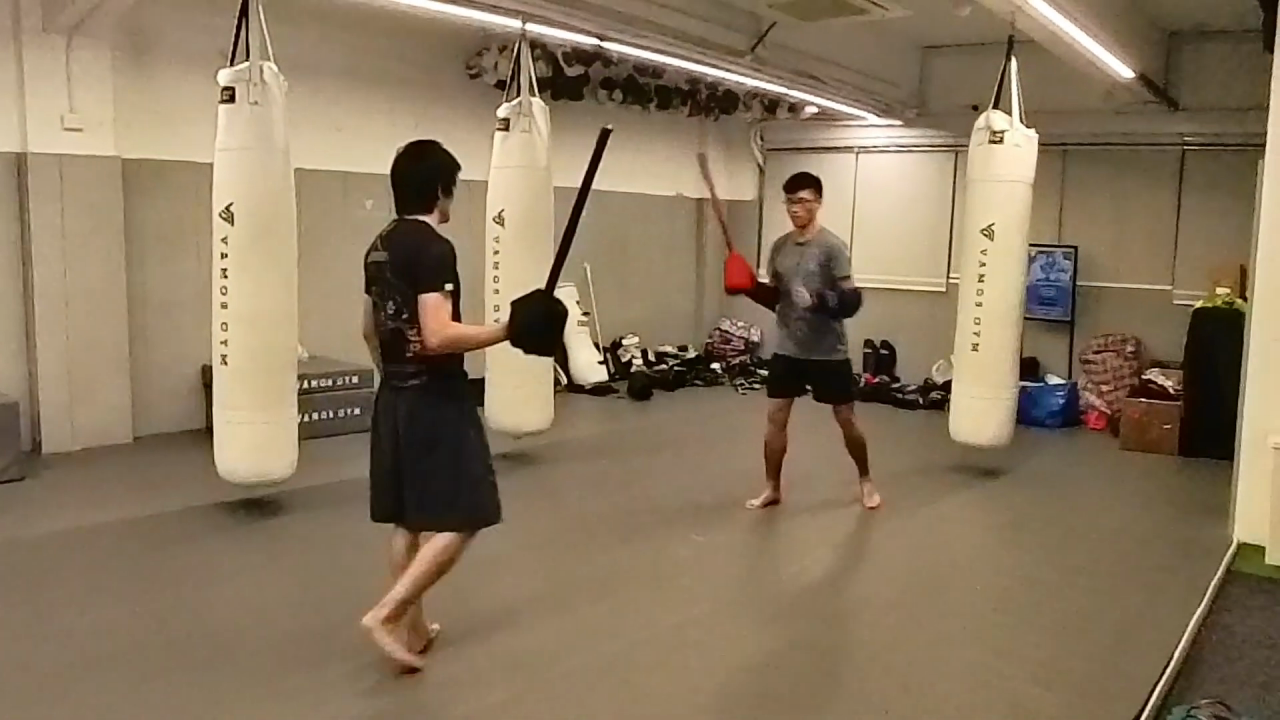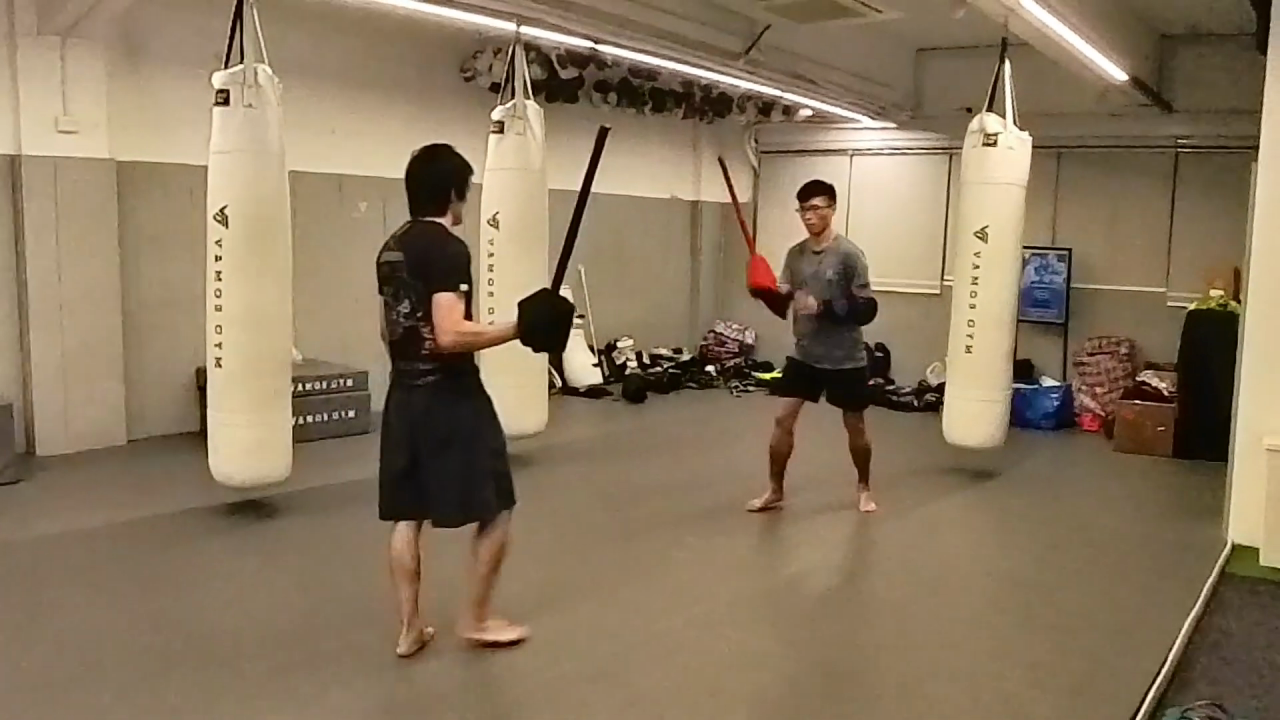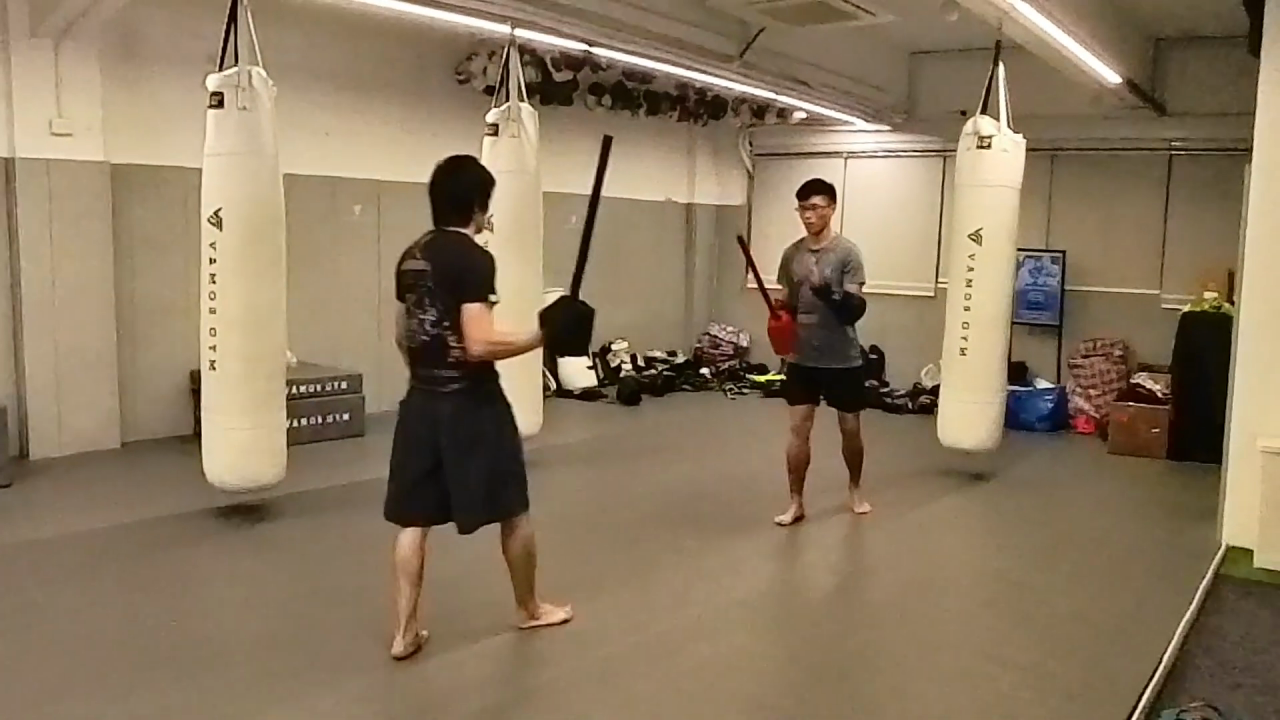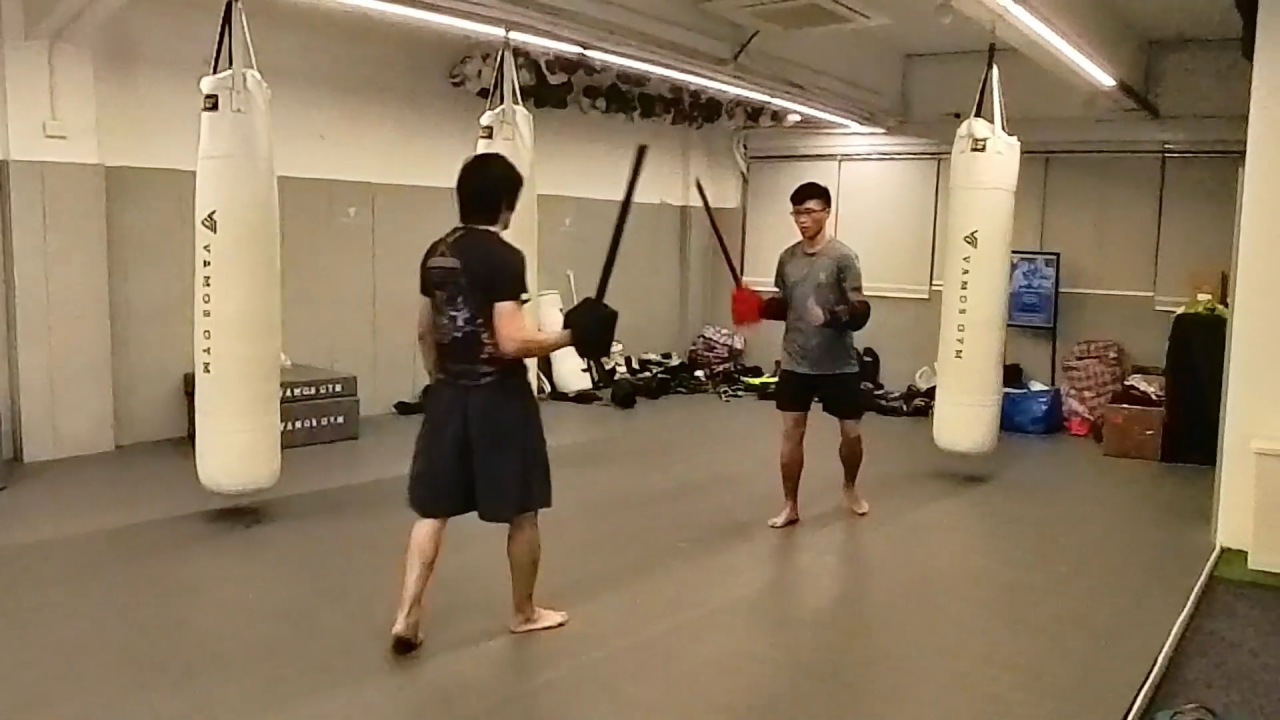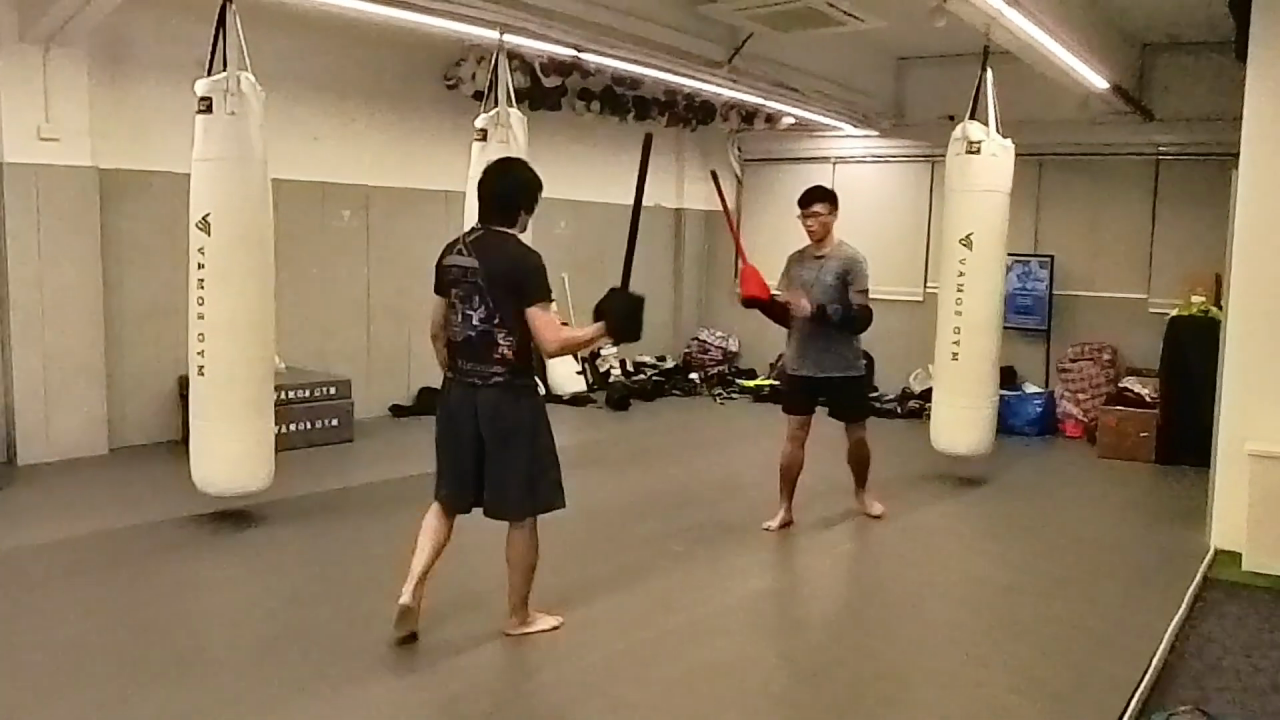
dt=0.2s
person 1, frame 1
left shoulder: (379, 246)
right shoulder: (434, 248)
right elbow: (438, 336)
right wrist: (509, 330)
left hip: (393, 396)
right hip: (437, 399)
left knee: (406, 516)
right knee: (463, 520)
left ankle: (413, 627)
right ankle: (387, 614)
person 1, frame 2
left shoulder: (391, 248)
right shoulder: (448, 248)
right elbow: (451, 335)
right wrist: (518, 328)
left hip: (404, 394)
right hip: (450, 396)
left knee: (406, 515)
right knee: (494, 508)
left ankle: (410, 626)
right ankle: (476, 617)
person 1, frame 3
left shoulder: (411, 257)
right shoulder: (473, 259)
right elbow: (480, 345)
right wrist: (541, 336)
left hip: (422, 401)
right hip: (471, 402)
left knee: (413, 518)
right knee: (512, 512)
left ankle: (405, 630)
right ankle: (529, 608)
person 1, frame 4
left shoulder: (436, 254)
right shoulder: (503, 257)
left elbow: (425, 334)
right elbow: (513, 343)
right wrist: (572, 335)
left hip: (448, 395)
right hip: (499, 397)
left knee: (431, 509)
right knee: (521, 510)
left ankle: (407, 614)
right ankle: (523, 613)
person 1, frame 5
left shoulder: (452, 253)
right shoulder: (522, 260)
left elbow: (437, 330)
right elbow: (552, 343)
right wrist: (606, 327)
left hip: (458, 393)
right hip: (508, 397)
left knee: (447, 500)
right knee: (521, 512)
left ankle: (409, 592)
right ankle: (519, 616)
person 2, frame 1
left shoulder: (833, 246)
right shoulder: (780, 247)
left elbow: (851, 302)
right elbow: (773, 297)
left wrist: (817, 301)
right wrist: (749, 287)
left hip: (830, 352)
right hip: (788, 350)
left knee: (847, 420)
right knee: (775, 419)
left ankle: (866, 481)
right ankle: (773, 489)
person 2, frame 2
left shoulder: (849, 255)
right shoulder: (795, 254)
left elbow: (866, 310)
right elbow: (783, 305)
left wrist: (823, 307)
left hip: (845, 359)
right hip: (803, 355)
left knee: (855, 427)
right knee: (783, 420)
left ankle: (864, 488)
right ankle: (774, 491)
person 2, frame 3
left shoulder: (847, 253)
right shoulder: (792, 254)
left elbow: (855, 309)
left wrist: (821, 286)
left hip: (843, 359)
right hip: (801, 358)
left knee: (850, 428)
right knee: (799, 428)
left ankle: (854, 487)
right ankle: (796, 503)
person 2, frame 4
left shoulder: (843, 257)
right shoulder: (787, 257)
left elbow: (861, 313)
left wrist: (830, 317)
right wrist: (761, 307)
left hip: (838, 365)
right hip: (795, 363)
left knee: (851, 433)
right knee: (791, 433)
left ankle: (850, 488)
right ankle: (790, 506)
person 2, frame 5
left shoulder: (851, 260)
right shoulder: (795, 261)
left elbow: (861, 319)
right elbow: (783, 312)
left wrist: (818, 310)
right wrist: (762, 303)
left hip: (845, 368)
right hip: (801, 366)
left knee: (857, 436)
right knee: (794, 435)
left ankle: (861, 493)
right ankle: (784, 509)
